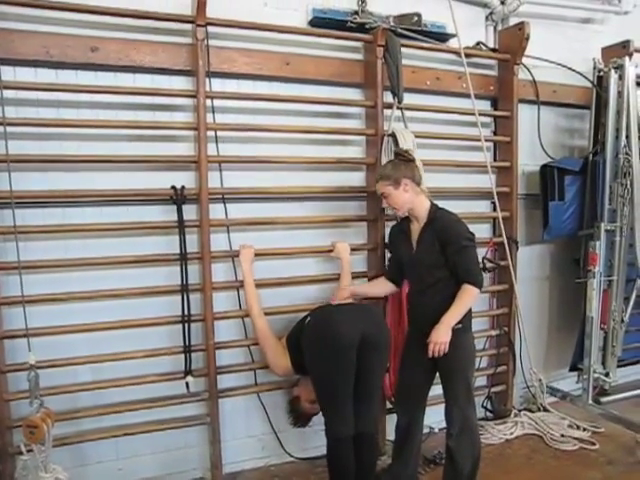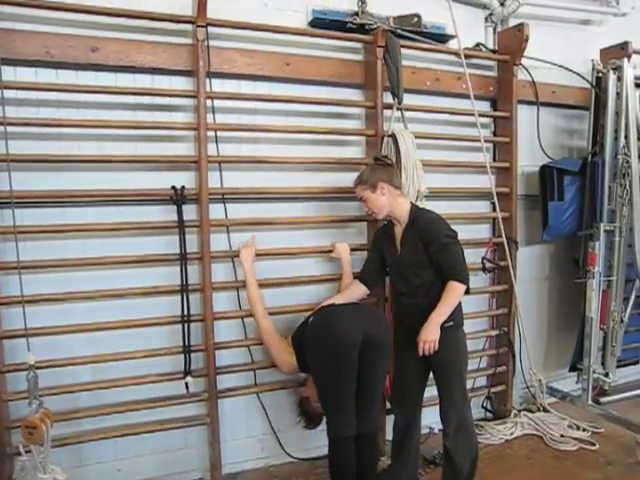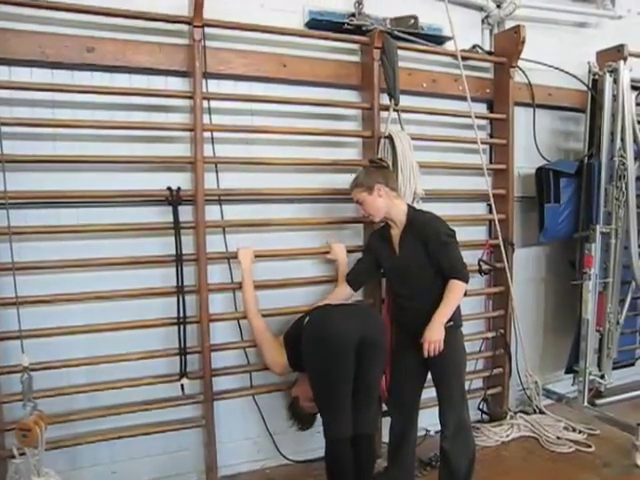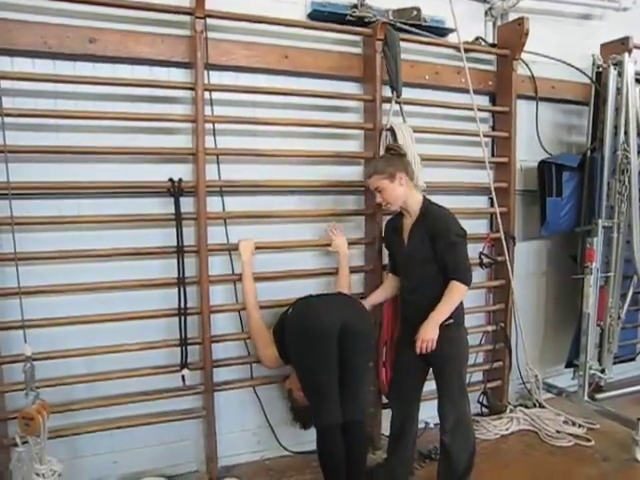
dt=0.7s
person 1, frame 1
left shoulder: (449, 226)
right shoulder: (399, 233)
left elbow: (472, 283)
right elbow: (393, 280)
left wrist: (445, 326)
right wrist: (356, 290)
left hip: (453, 333)
right hip: (418, 331)
left knee: (458, 412)
right knee: (408, 404)
person 1, frame 2
left shoulder: (430, 225)
right shoulder: (383, 236)
left elbow: (459, 279)
right elbow: (366, 281)
left wrist: (434, 324)
right wrist: (330, 303)
left hip: (444, 331)
right hip: (406, 332)
left knee: (454, 411)
right knee: (404, 406)
person 1, frame 3
left shoulder: (429, 226)
right shoulder: (378, 240)
left elbow: (459, 277)
right elbow: (353, 281)
left wrist: (437, 324)
left hip: (443, 331)
right hip: (405, 334)
left knee: (453, 412)
right knee: (400, 407)
person 1, frame 4
left shoulder: (441, 221)
right shoulder: (392, 227)
left elbow: (461, 279)
left wrist: (433, 323)
right wrist: (369, 301)
left hip: (445, 328)
right hip: (410, 327)
left knee: (452, 407)
right knee: (401, 400)
person 2, frame 1
left shoulder: (283, 363)
left elbow: (256, 315)
right elbow: (344, 300)
left wrist: (246, 267)
right wrist: (345, 259)
left hip: (330, 332)
right hip: (372, 320)
left knee: (339, 430)
right knee: (366, 426)
person 2, frame 2
left shoulder: (290, 360)
left elbow: (261, 315)
right elbow: (347, 297)
left wrist: (248, 266)
right wrist: (345, 259)
left hip: (332, 331)
right hip: (375, 321)
left knee: (342, 431)
right knee: (367, 427)
person 2, frame 3
left shoulder: (280, 361)
left elbow: (254, 315)
left wrist: (246, 268)
right wrist: (342, 260)
left hip: (328, 332)
right hip: (370, 321)
left knee: (338, 432)
right knee: (364, 429)
person 2, frame 4
left shoulder: (273, 355)
left elbow: (252, 307)
right elbow: (343, 295)
left wrist: (246, 260)
left hip: (310, 321)
right hip: (355, 312)
left knee: (329, 421)
right knee: (355, 417)
